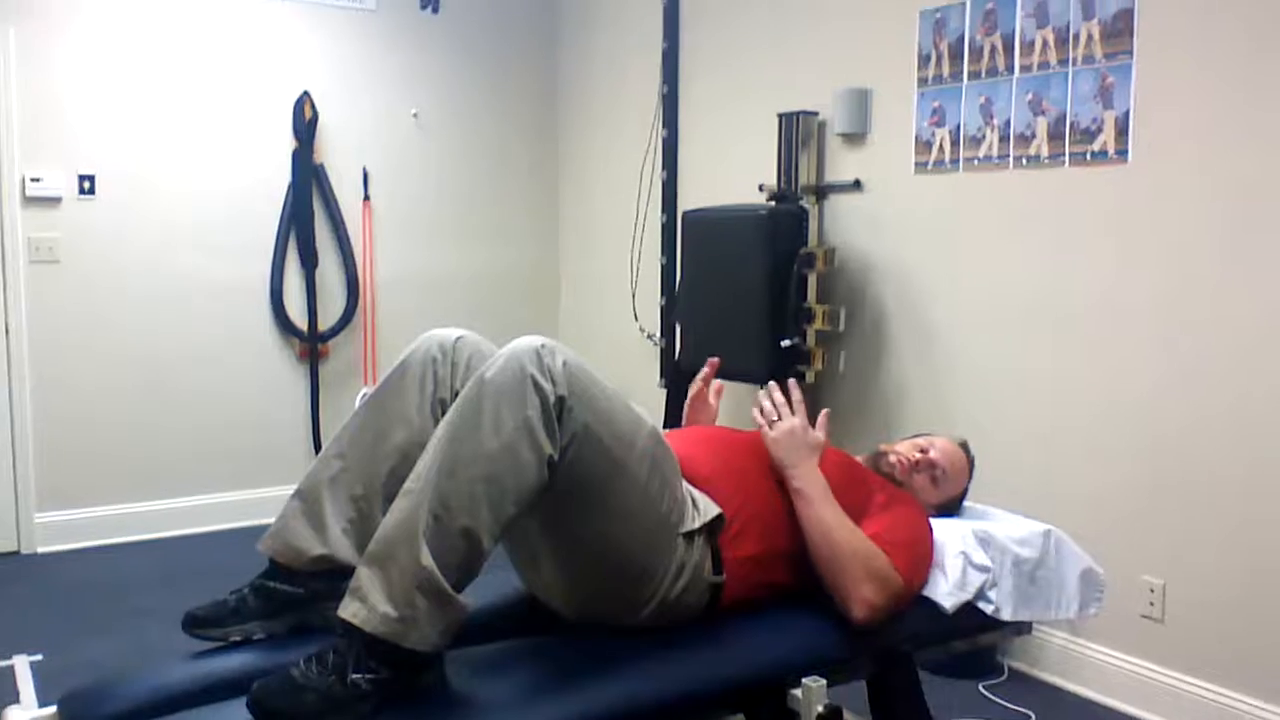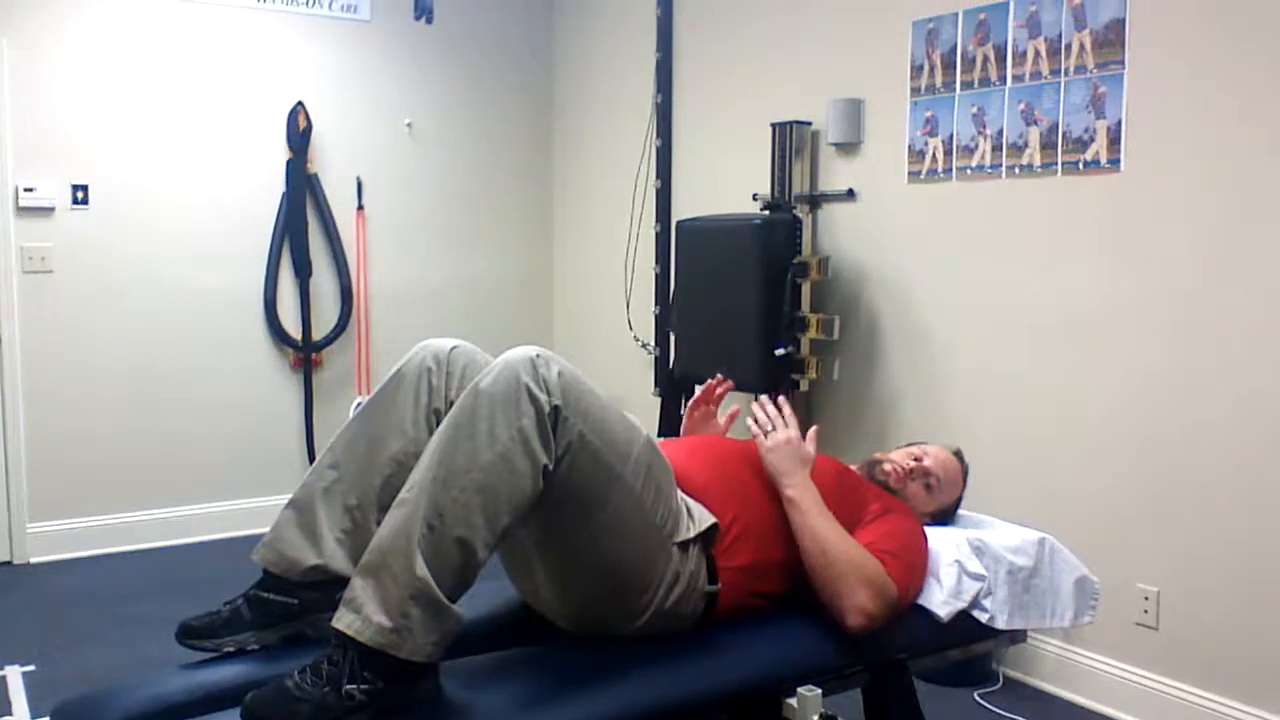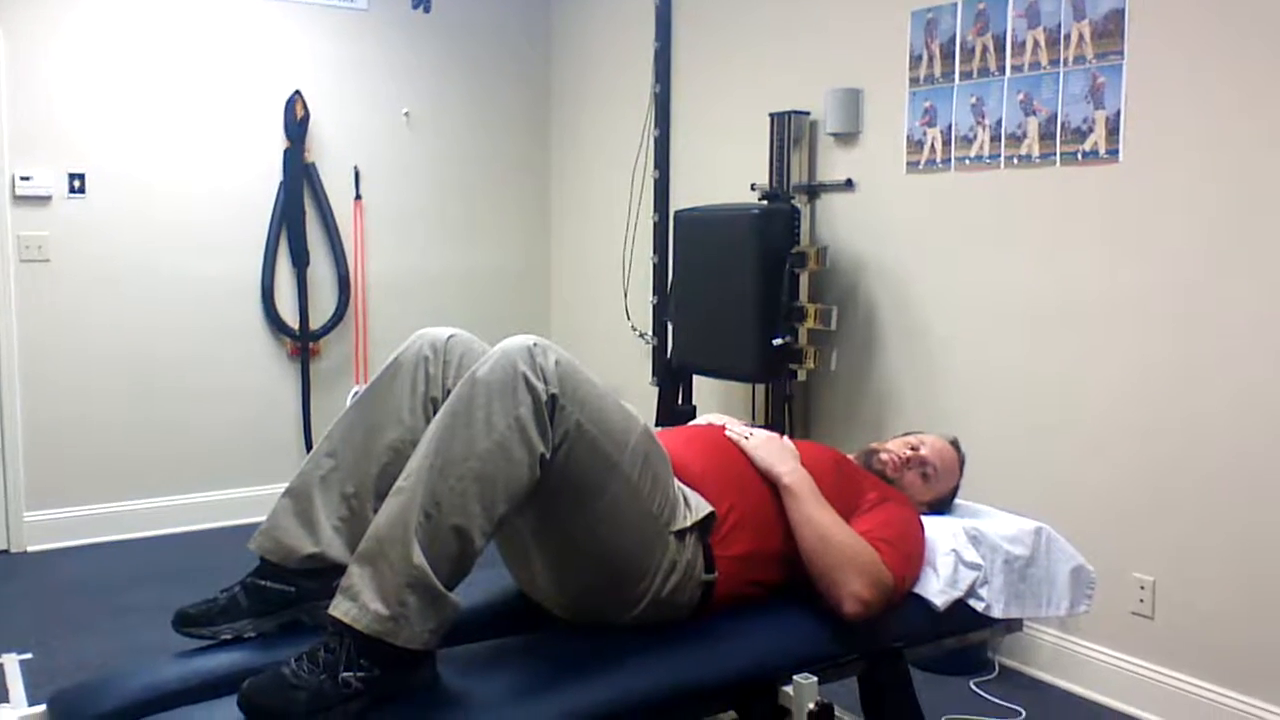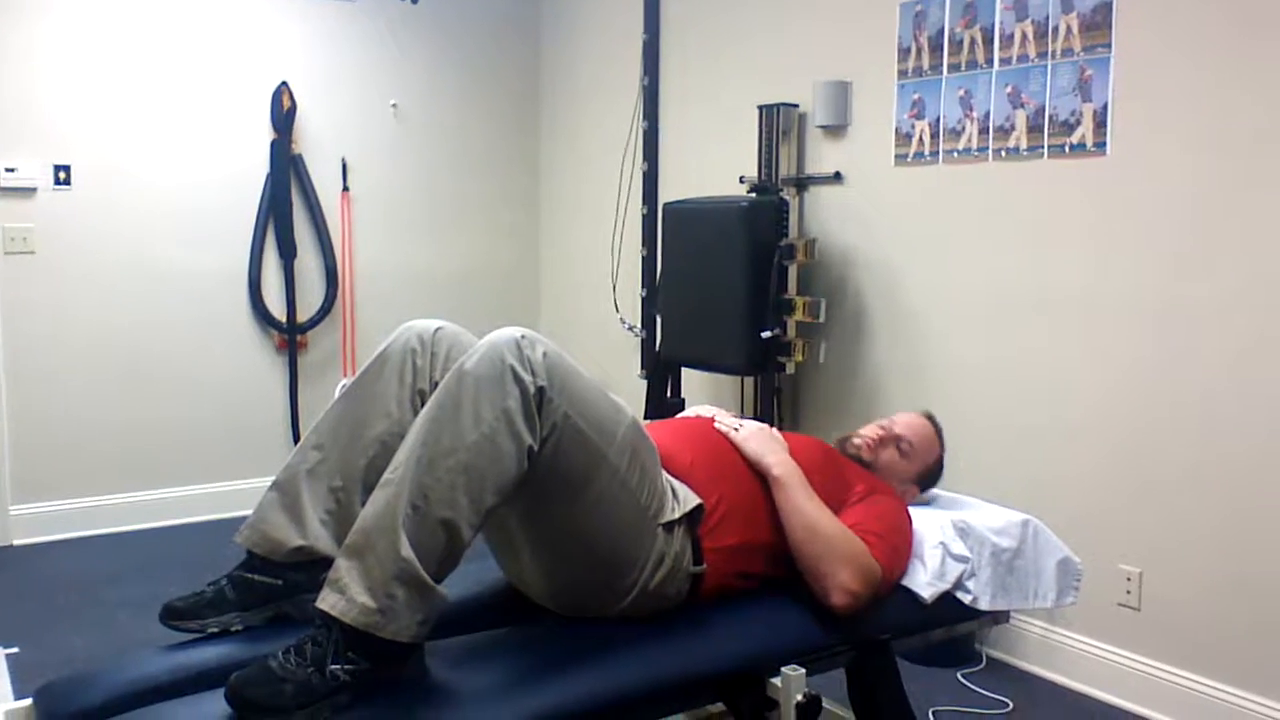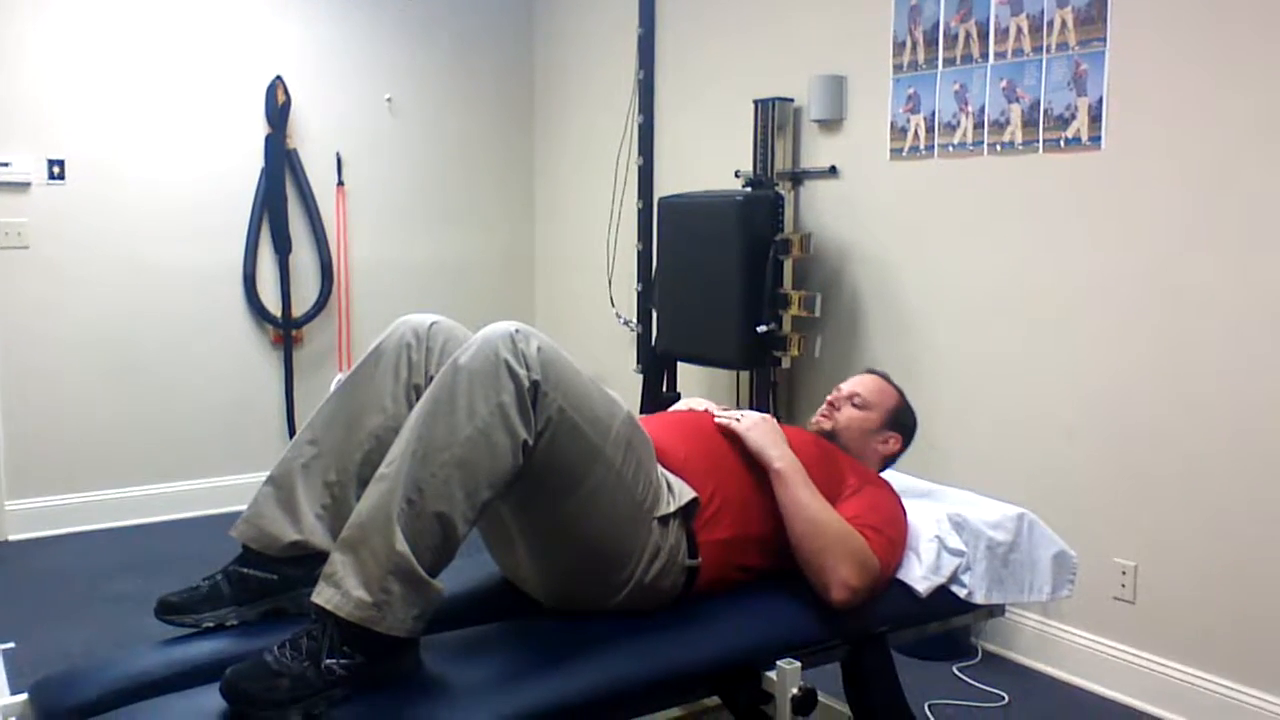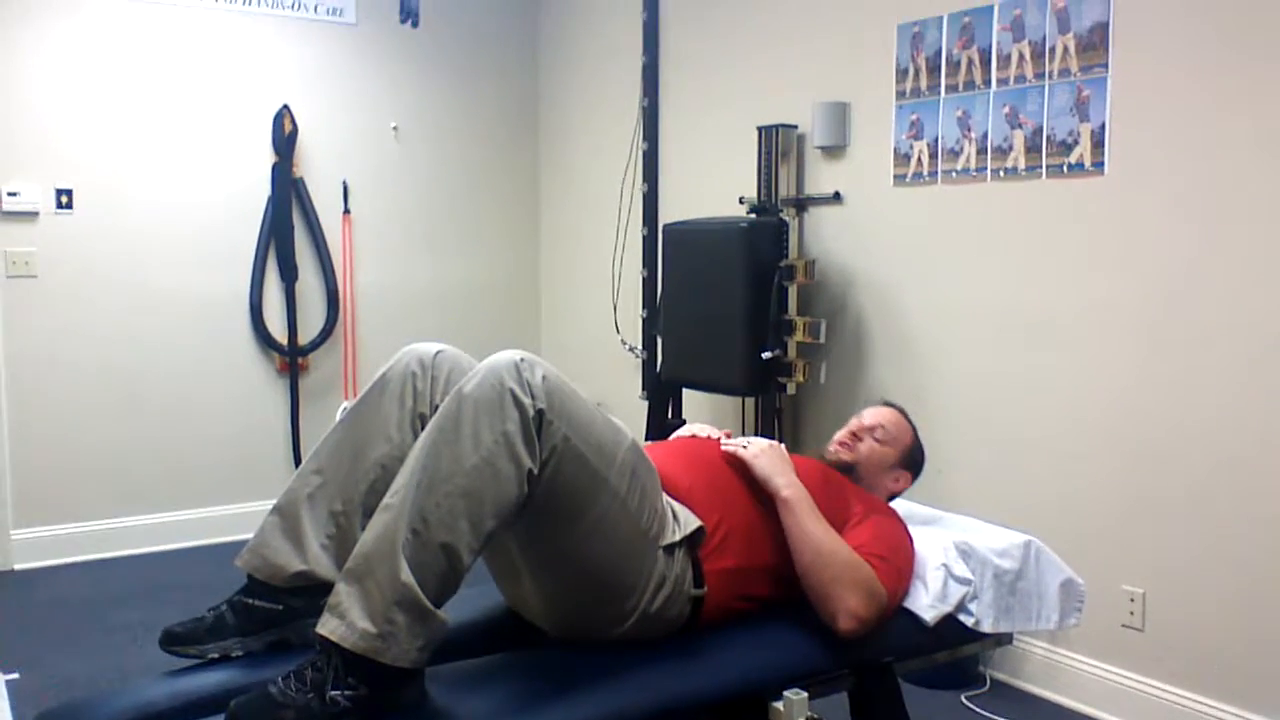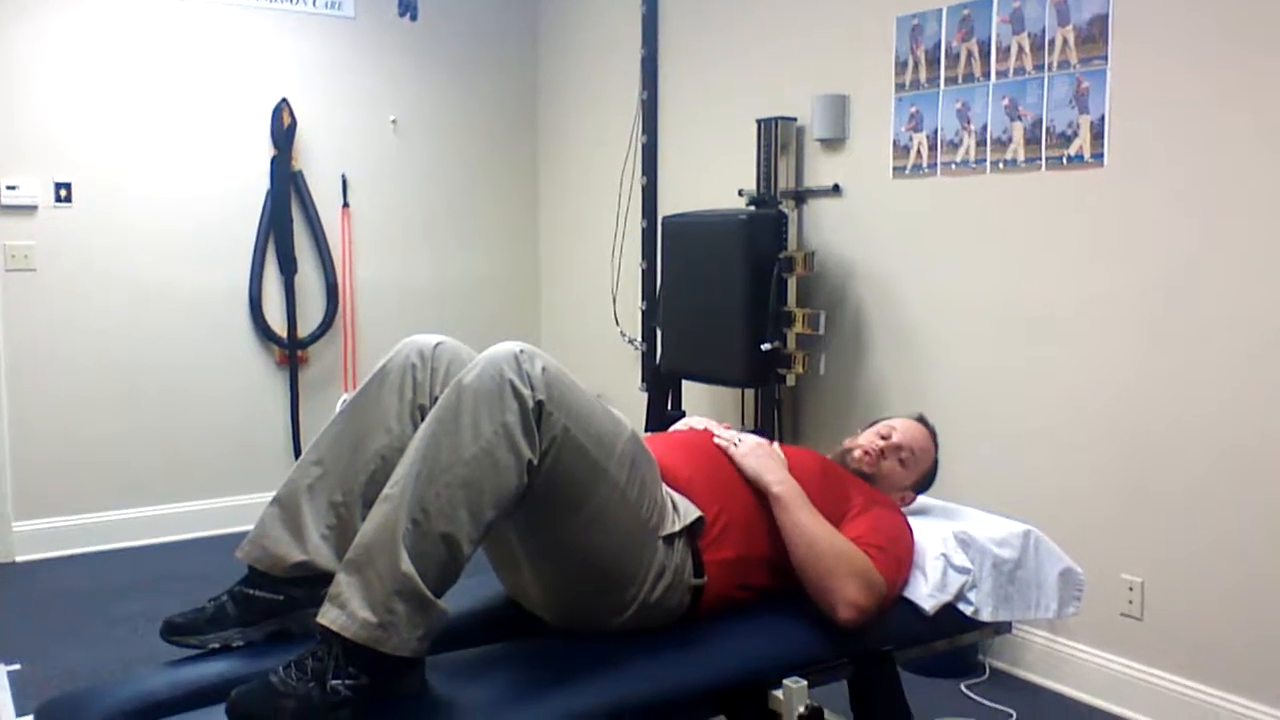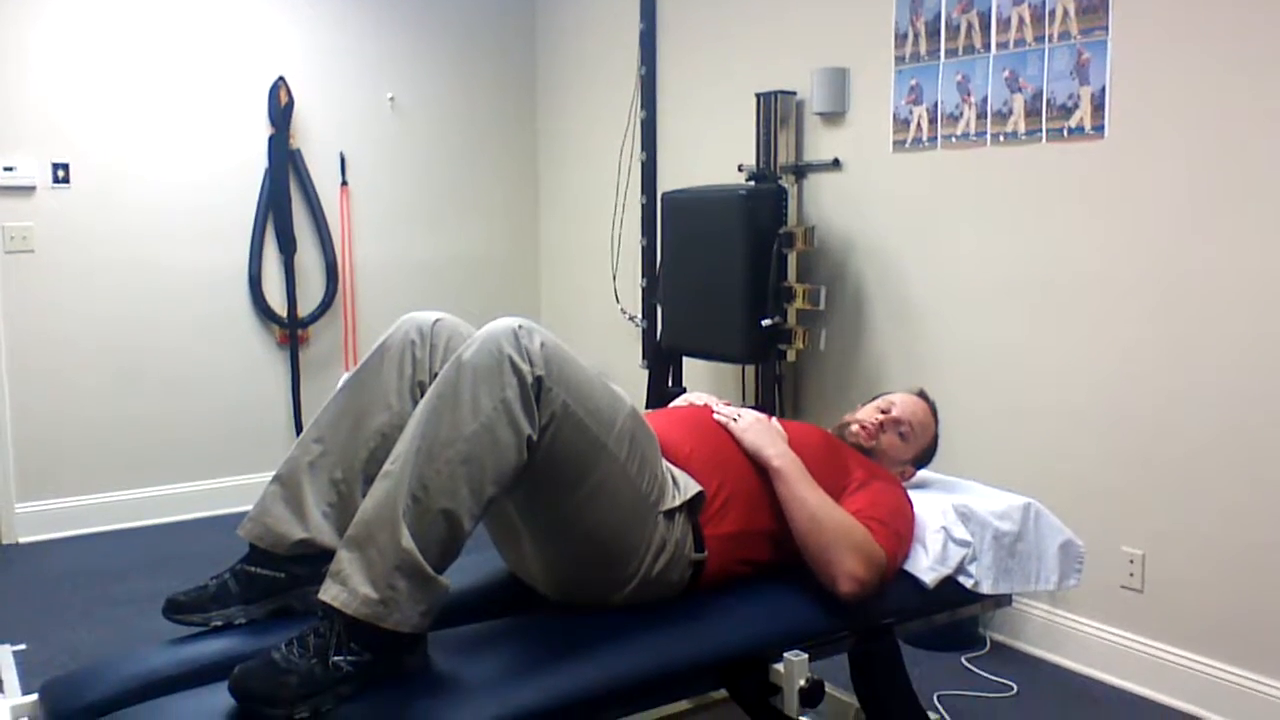
dt=0.4s
person 1, frame 1
left shoulder: (900, 519)
right shoulder: (810, 458)
left elbow: (863, 599)
left wrist: (802, 469)
right wrist: (696, 434)
left hip: (676, 552)
right hip: (576, 534)
left knee: (535, 366)
right knee: (449, 354)
left ankle: (388, 641)
right ankle: (309, 575)
person 1, frame 2
left shoulder: (895, 527)
right shoulder: (812, 466)
left elbow: (858, 606)
left wrist: (793, 479)
right wrist: (695, 441)
left hip: (669, 561)
right hip: (576, 548)
left knee: (530, 377)
right knee: (444, 365)
left ankle: (383, 651)
right ankle: (302, 585)
person 1, frame 3
left shoulder: (891, 519)
right shoulder: (788, 455)
left elbow: (854, 594)
left wrist: (787, 473)
right wrist: (705, 435)
left hip: (668, 549)
right hip: (570, 536)
left knee: (527, 367)
right knee: (441, 353)
left ankle: (381, 638)
right ankle: (298, 572)
person 1, frame 4
left shoulder: (877, 506)
right shoulder: (776, 443)
left elbow: (843, 586)
left wrist: (778, 463)
right wrist: (693, 427)
left hip: (659, 540)
right hip: (556, 530)
left knee: (516, 358)
right knee: (429, 345)
left ankle: (367, 630)
right ankle: (287, 564)
person 1, frame 5
left shoulder: (868, 494)
right shoulder: (763, 433)
left elbow: (842, 582)
left wrist: (778, 456)
right wrist: (682, 421)
left hip: (654, 535)
right hip: (548, 523)
left knee: (510, 353)
right knee: (423, 340)
left ankle: (365, 626)
right ankle: (282, 559)
person 1, frame 6
left shoulder: (876, 524)
right shoulder: (768, 464)
left elbow: (850, 610)
left wrist: (784, 484)
right wrist: (680, 444)
left hip: (659, 563)
right hip: (555, 548)
left knee: (515, 381)
right knee: (429, 368)
left ankle: (368, 657)
right ankle: (288, 590)
person 1, frame 7
left shoulder: (877, 518)
right shoulder: (771, 456)
left elbow: (848, 601)
left wrist: (775, 480)
right wrist: (687, 437)
left hip: (660, 552)
right hip: (554, 540)
left knee: (515, 373)
right knee: (427, 360)
left ankle: (369, 646)
right ankle: (287, 581)
person 1, frame 8
left shoulder: (879, 492)
right shoulder: (768, 430)
left elbow: (849, 573)
left wrist: (776, 455)
right wrist: (686, 411)
left hip: (658, 527)
right hip: (556, 516)
left knee: (514, 349)
right knee: (428, 338)
left ankle: (371, 622)
right ankle: (289, 556)
